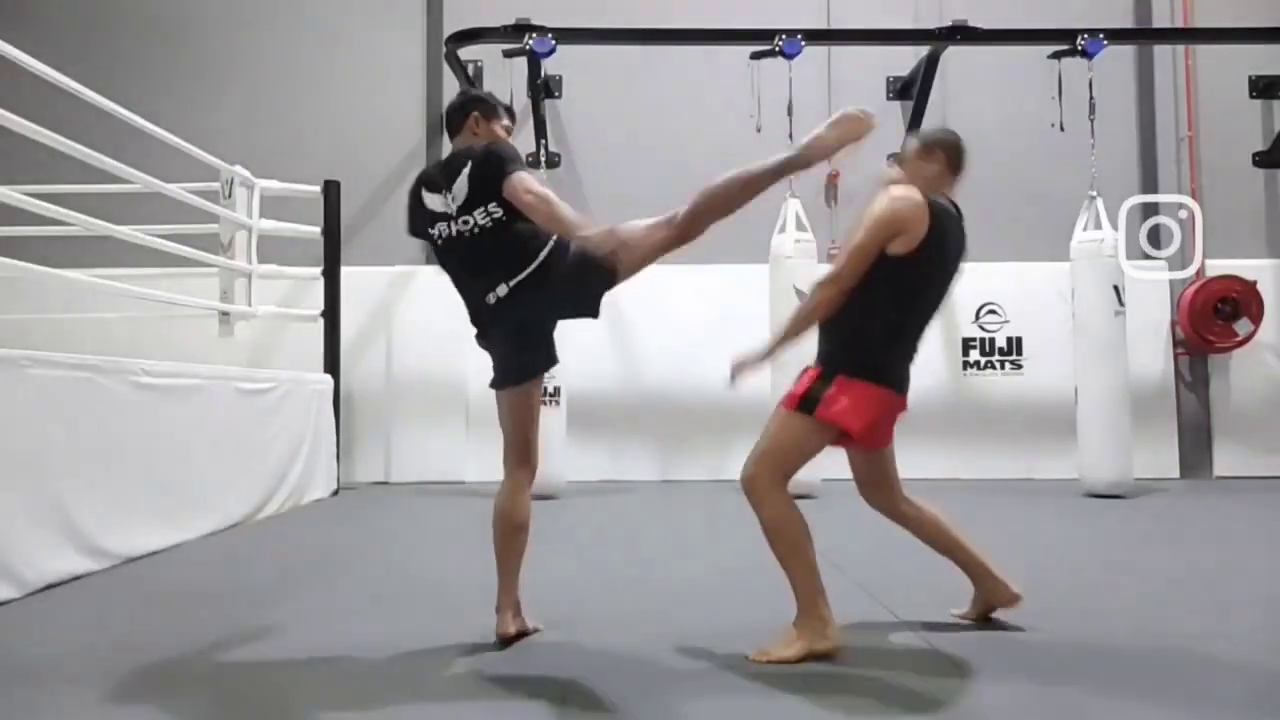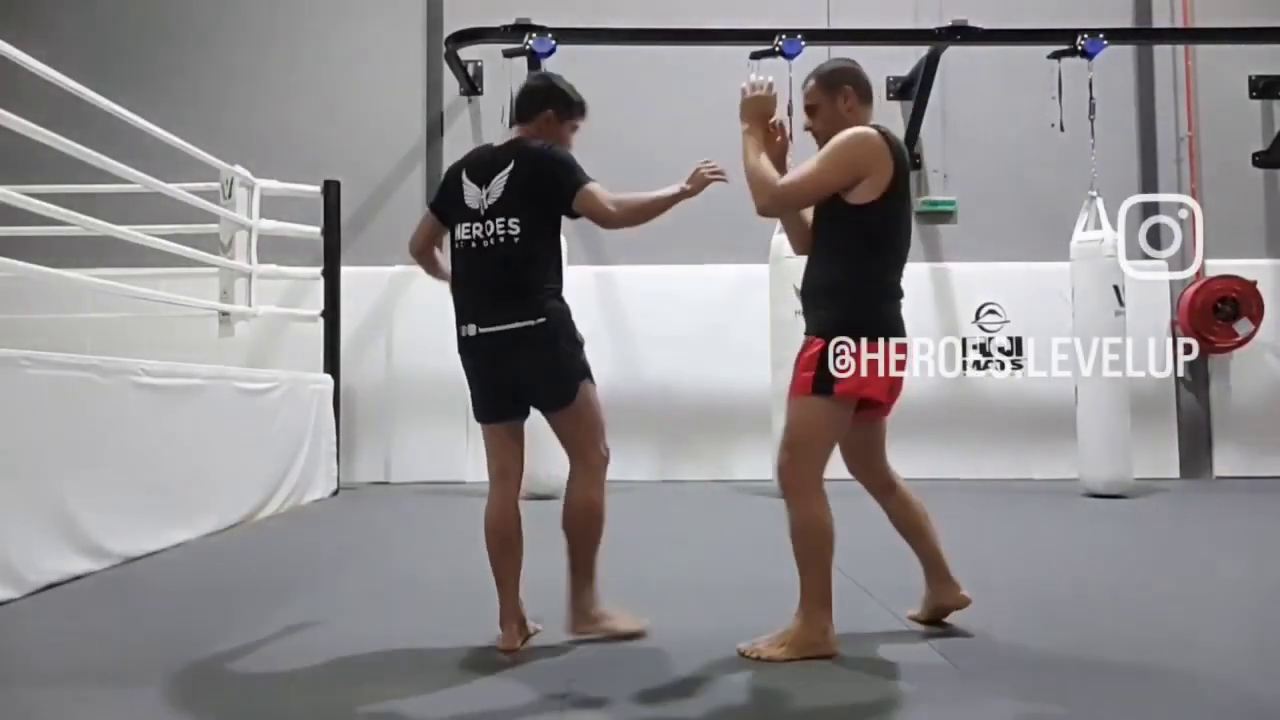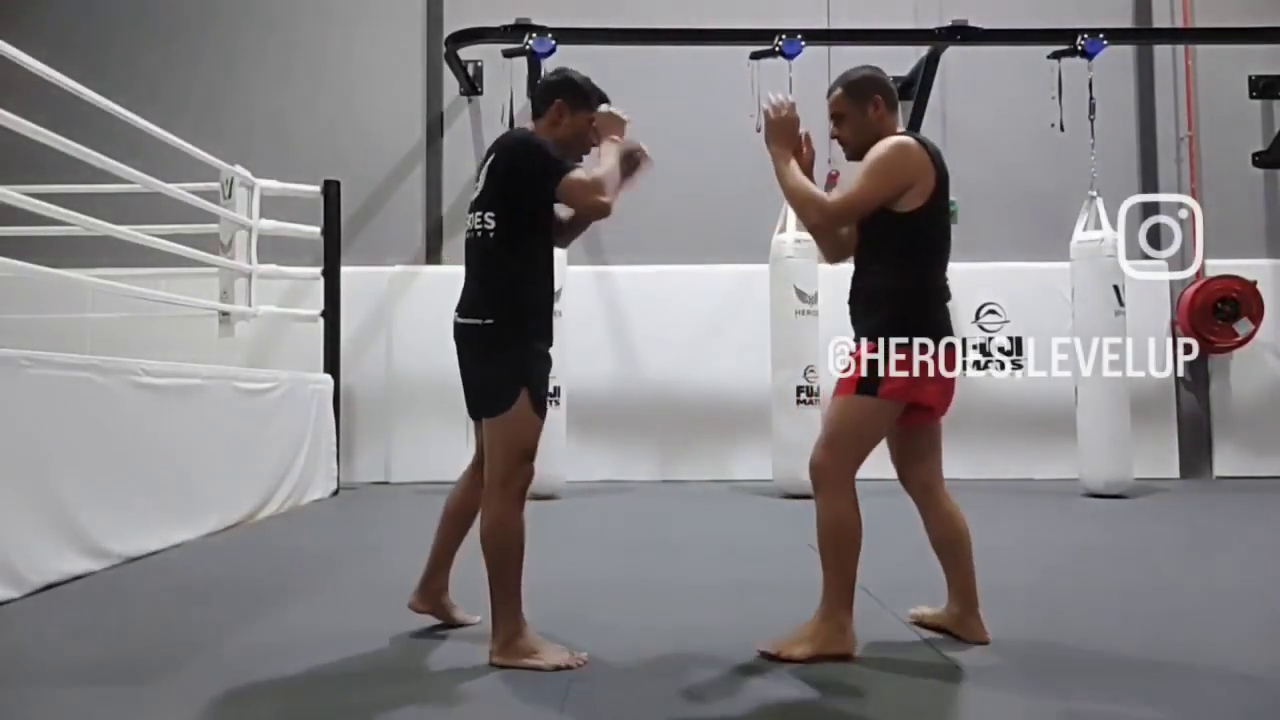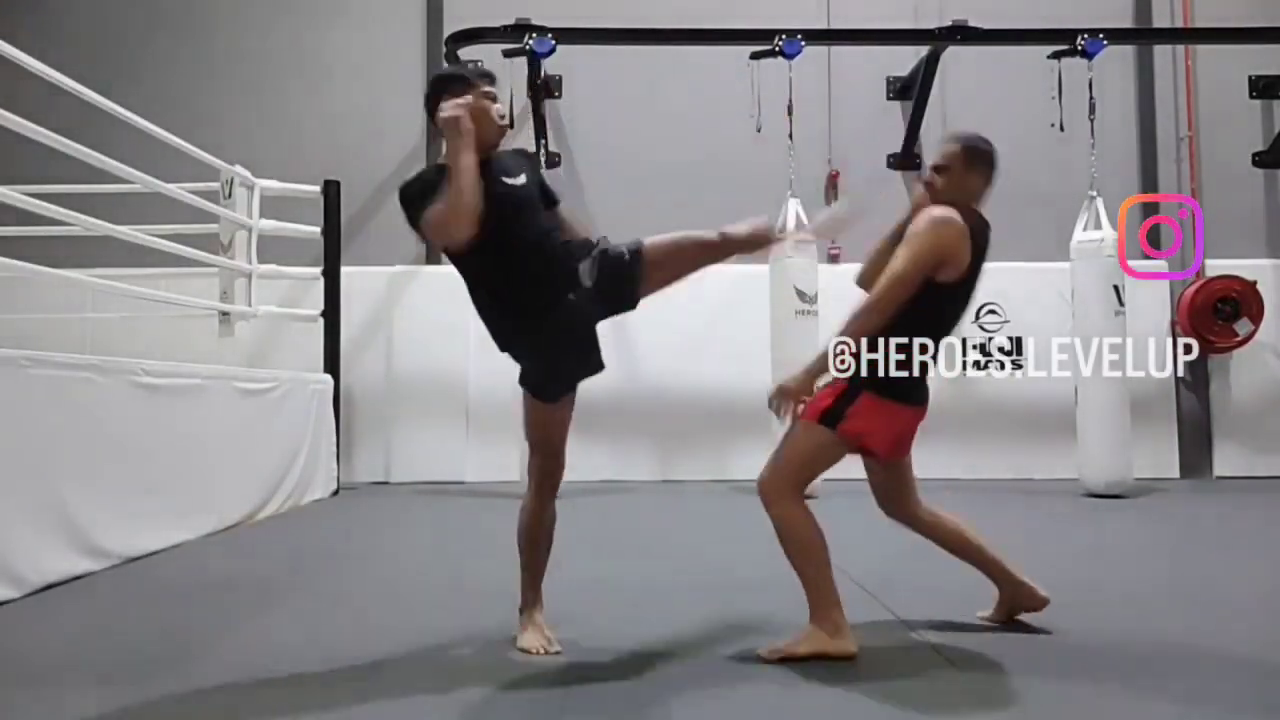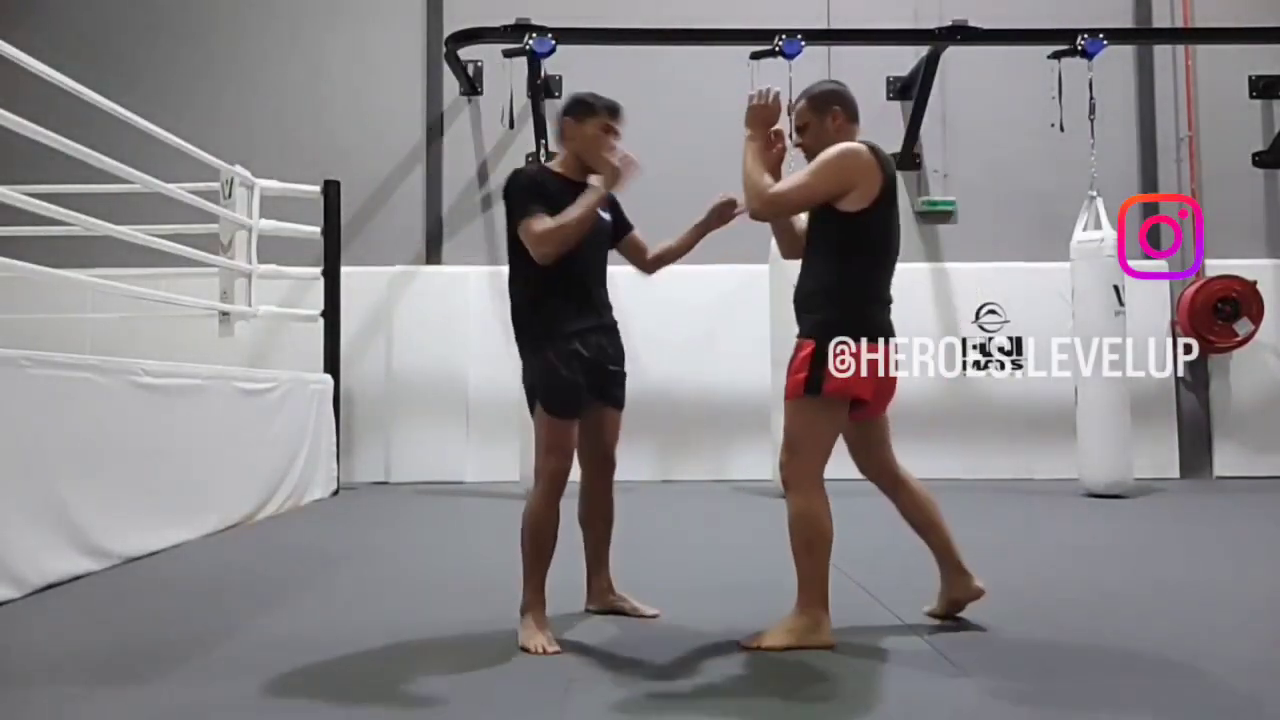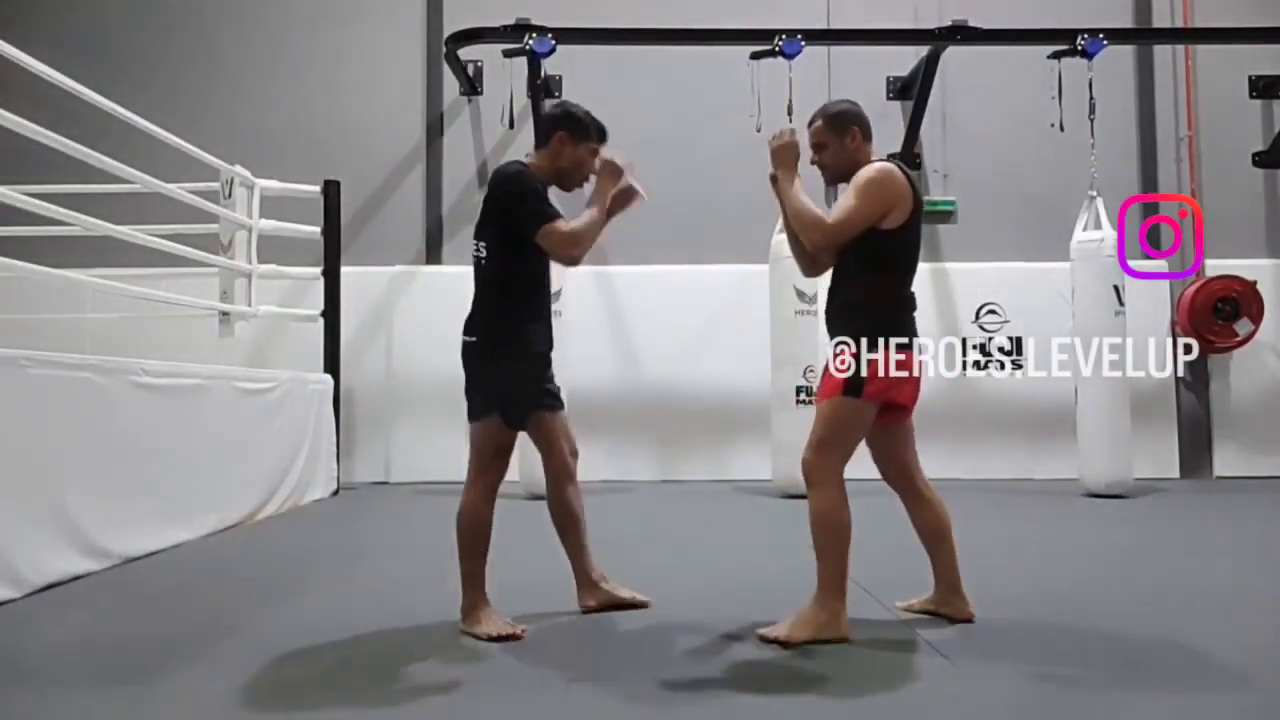
dt=0.7s
person 1, frame 1
left shoulder: (420, 191)
right shoulder: (492, 159)
right elbow: (533, 199)
right wrist: (587, 235)
left hip: (500, 321)
right hip: (546, 271)
left knee: (519, 466)
right knee: (680, 221)
left ankle: (507, 612)
right ankle: (802, 152)
person 1, frame 2
left shoulder: (461, 171)
right shoulder: (545, 162)
left elbow: (420, 247)
right elbow: (611, 212)
right wrist: (685, 188)
left hip: (479, 339)
right hip: (537, 333)
left knee: (504, 479)
right knee: (591, 461)
left ankle: (511, 621)
right ankle: (585, 606)
person 1, frame 3
left shoulder: (512, 155)
right shoulder: (526, 149)
left elbow: (561, 231)
right elbow: (597, 200)
left wrist: (621, 169)
right wrist: (613, 142)
left hip: (491, 328)
right hip: (507, 334)
left knee: (488, 466)
right knee: (510, 477)
left ankle: (432, 589)
right ankle: (509, 636)
person 1, frame 4
left shoulder: (520, 163)
right shoulder: (423, 190)
right elbow: (455, 239)
right wrist: (461, 148)
left hip: (584, 275)
right hip: (538, 334)
left knee: (698, 246)
right knee: (545, 477)
right ankle: (531, 610)
person 1, frame 5
left shoulder: (602, 199)
right shoulder: (526, 183)
left elbow: (646, 261)
right elbow: (544, 247)
left wrist: (707, 224)
right wrist: (600, 187)
left hip: (602, 339)
right hip: (550, 345)
left knee: (601, 470)
right knee: (553, 475)
left ankle: (600, 587)
right ankle: (532, 611)
person 1, frame 6
left shoulder: (529, 188)
right shoulder: (515, 182)
left elbow: (568, 243)
right elbow: (569, 249)
left wrist: (611, 204)
right wrist: (602, 194)
left hip: (526, 350)
right hip: (498, 350)
left knee: (563, 459)
right knee: (487, 473)
left ankle: (591, 583)
right ankle: (473, 603)
person 2, frame 1
left shoulder: (902, 203)
right shoulder: (949, 230)
left elbow: (837, 285)
left wrist: (770, 346)
left hip: (847, 374)
right hip: (882, 378)
left knee: (760, 479)
right knee: (887, 497)
left ankle: (815, 624)
right ankle: (990, 585)
person 2, frame 2
left shoulder: (861, 143)
right shoulder: (872, 156)
left elbow: (770, 202)
right elbow: (806, 240)
left wrist: (753, 131)
right wrist: (778, 162)
left hip: (846, 339)
right hip: (872, 338)
left knee: (798, 474)
right knee: (873, 471)
left ankle: (814, 628)
right ankle: (942, 587)
person 2, frame 3
left shoulder: (899, 152)
right shoulder: (893, 166)
left elbow: (823, 215)
right elbow: (835, 247)
left wrist: (780, 152)
right wrist: (803, 171)
left hip: (897, 343)
right hip: (915, 343)
left knee: (829, 468)
right knee: (924, 482)
left ankle: (833, 625)
right ankle: (964, 612)
person 2, frame 4
left shoulder: (943, 224)
right shoulder: (961, 233)
left elbow: (878, 307)
right elbow: (869, 278)
left wrist: (810, 372)
right wrist: (909, 220)
left hip: (873, 387)
right hip: (897, 391)
left knee: (778, 486)
right knee: (903, 505)
left ankle: (828, 628)
right ankle: (1016, 589)
person 2, frame 5
left shoulder: (850, 157)
right shoulder: (851, 177)
left elbow: (761, 204)
right elbow: (794, 243)
left wrist: (754, 139)
right wrist: (773, 165)
left hip: (836, 339)
right hip: (862, 339)
left knee: (799, 472)
right knee: (881, 466)
left ankle: (811, 619)
right ankle: (956, 576)
person 2, frame 6
left shoulder: (880, 177)
right shoulder: (866, 191)
left elbow: (821, 234)
right elbow: (813, 263)
left wrist: (786, 178)
right wrist: (786, 193)
left hip: (870, 348)
right hip: (880, 349)
left knee: (821, 466)
right knee: (904, 475)
left ankle: (829, 610)
right ankle: (950, 593)
